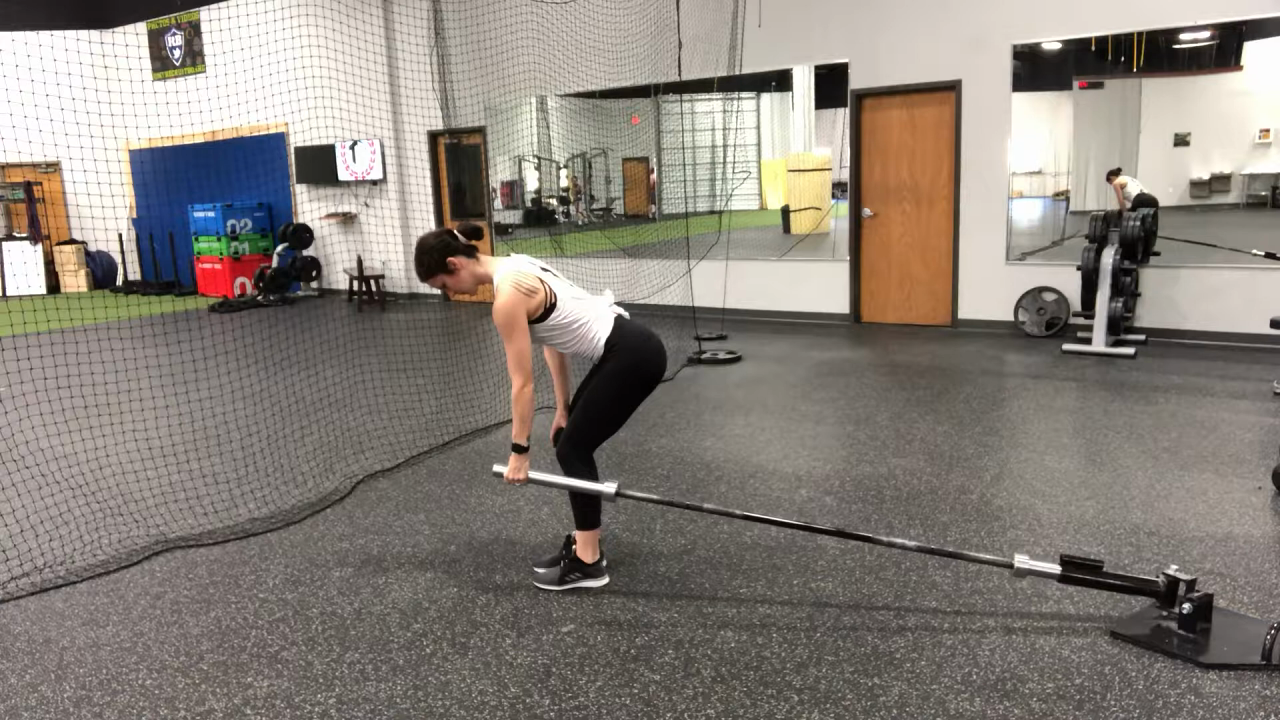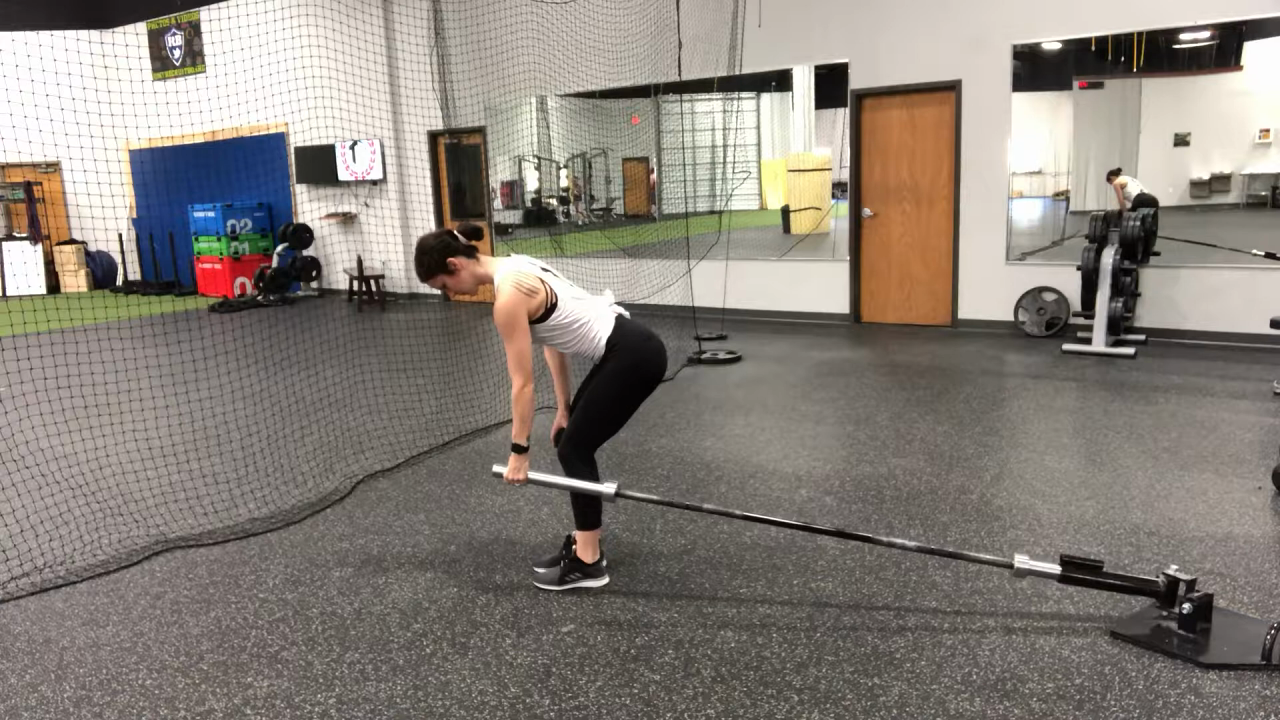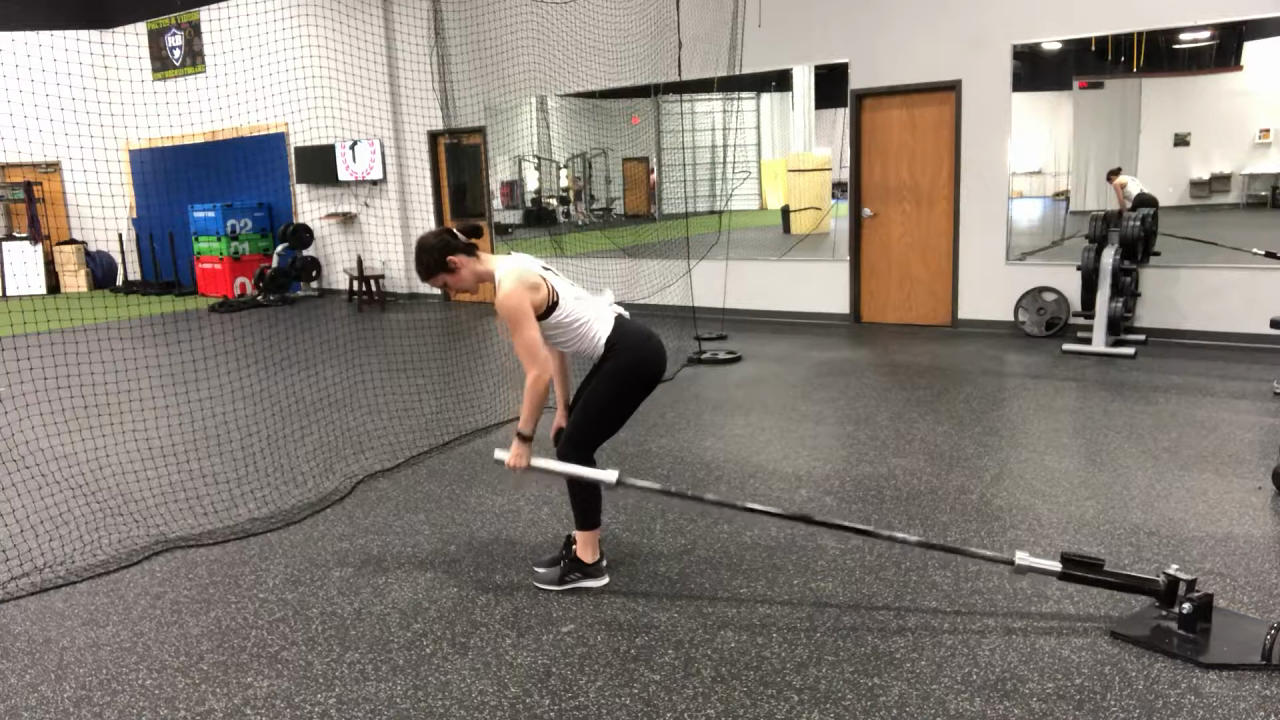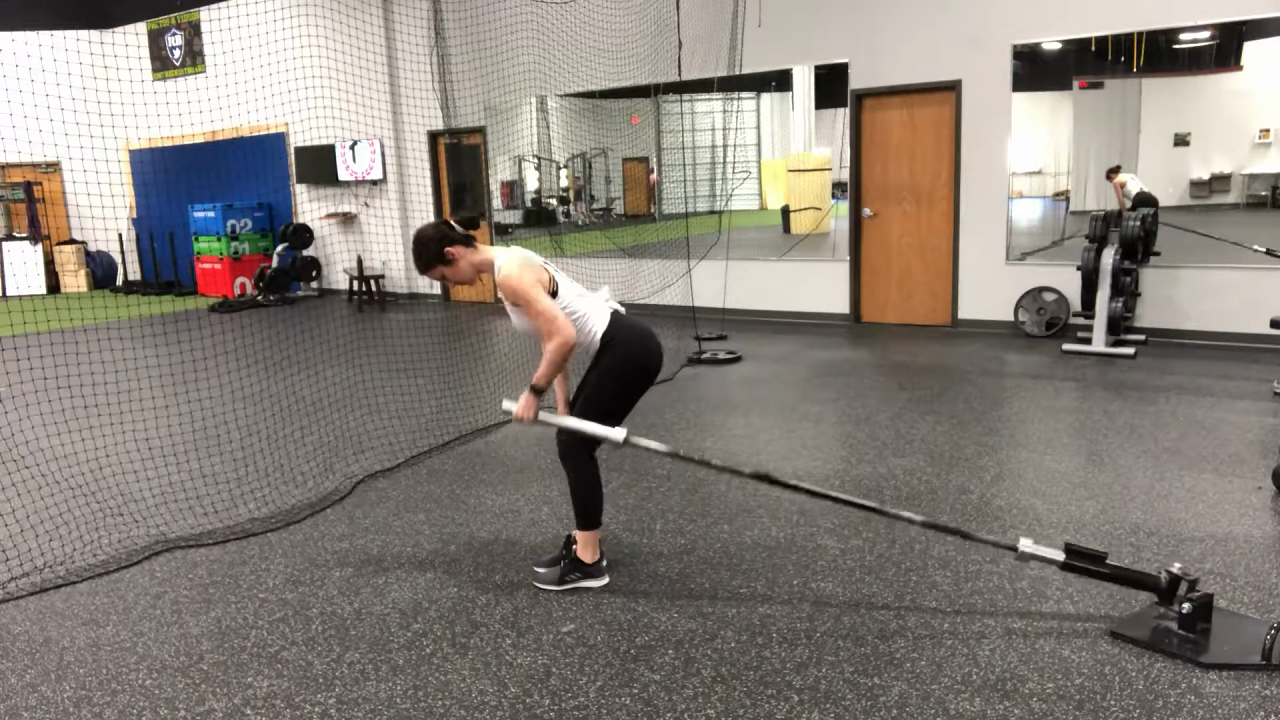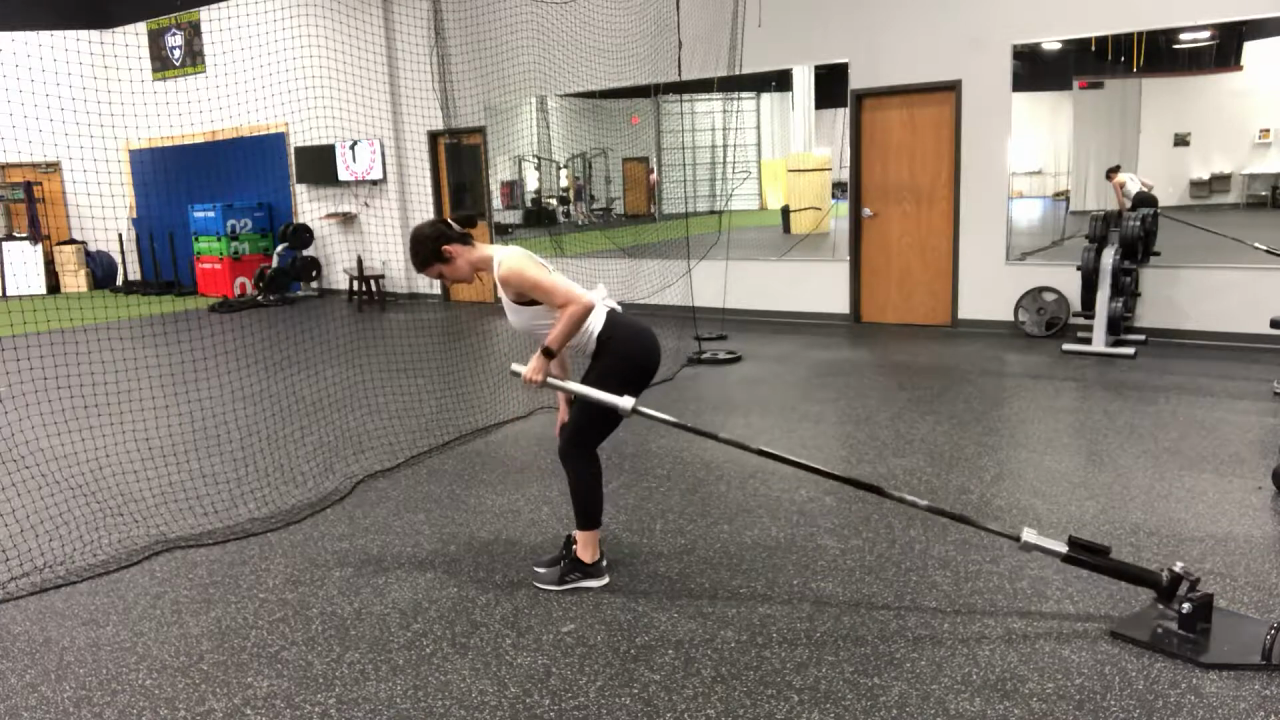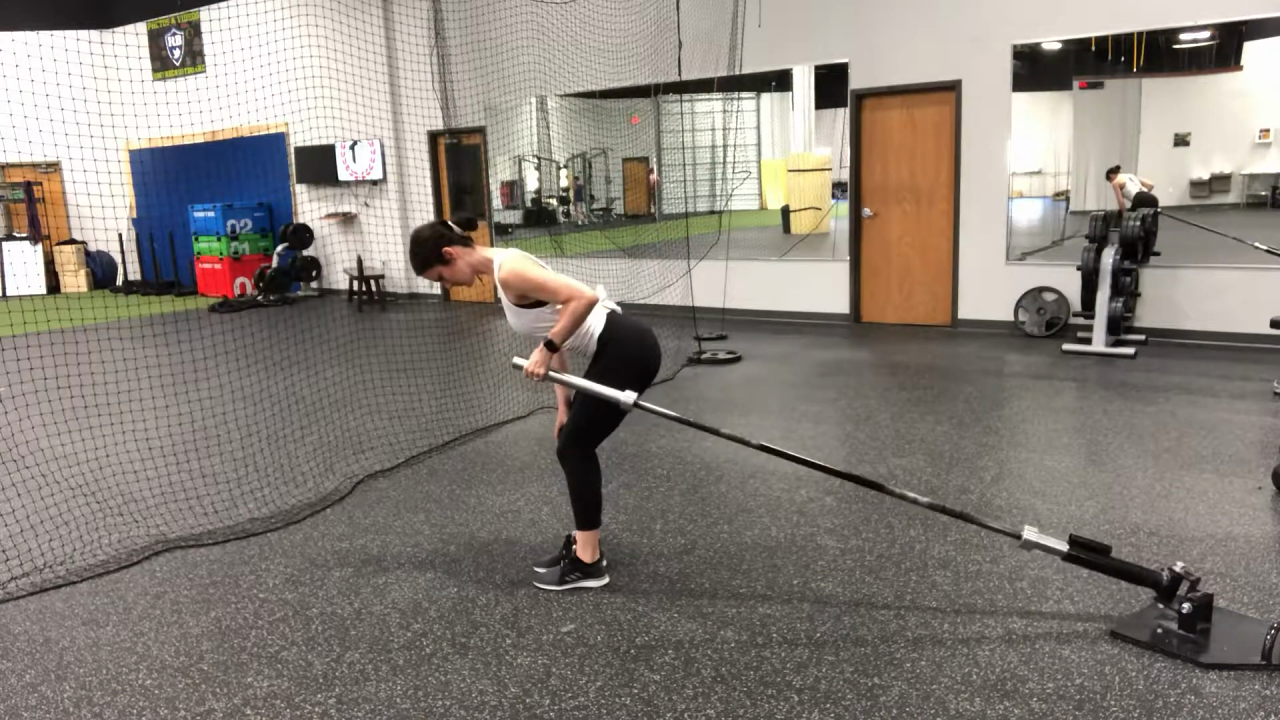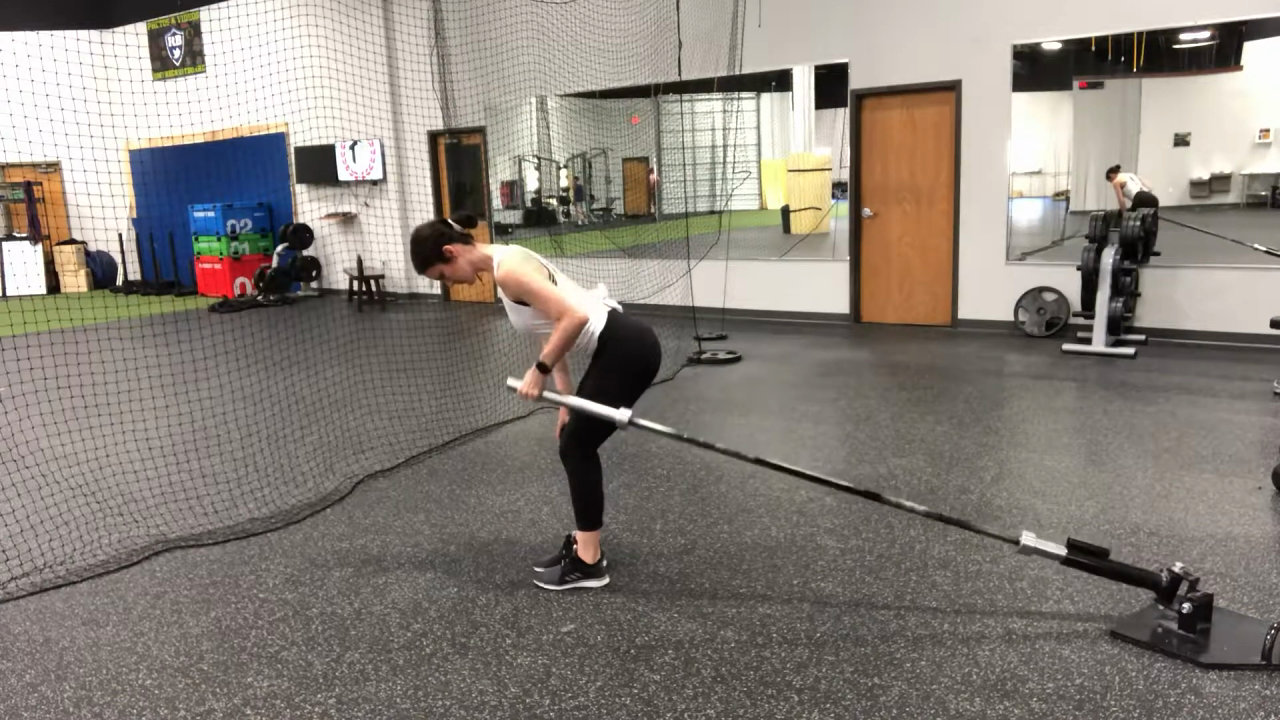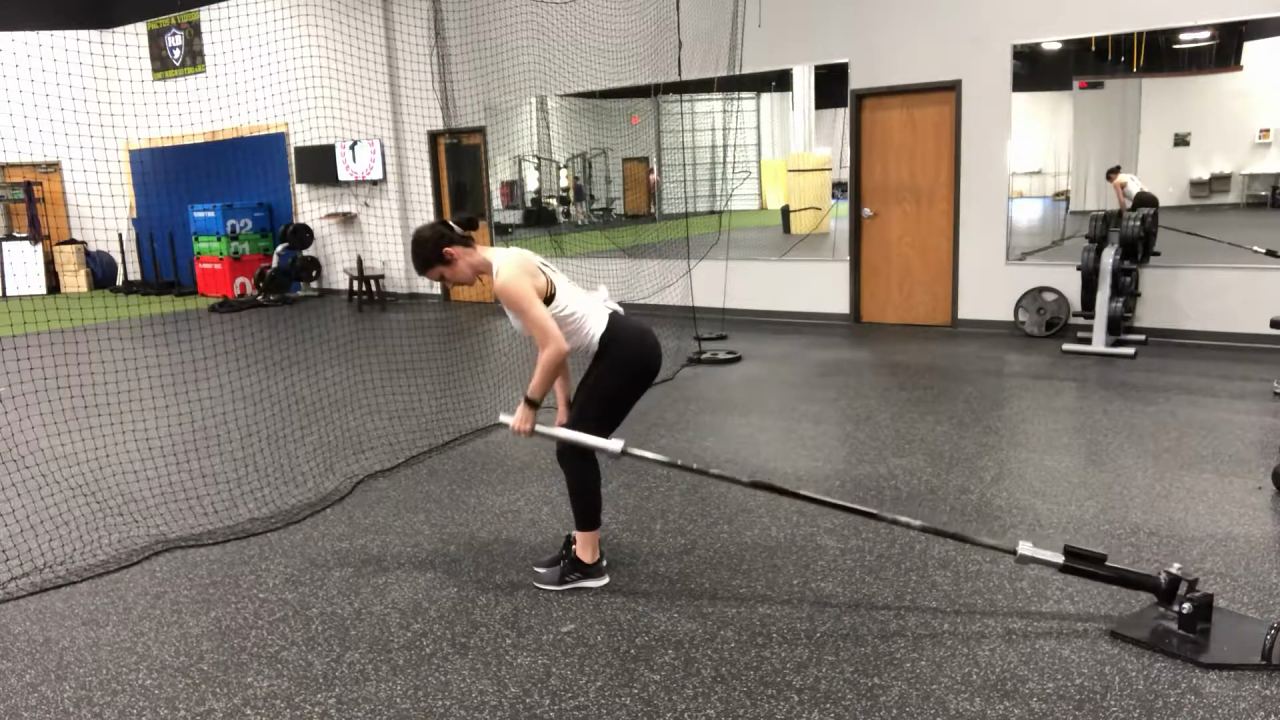
dt=0.2s
person 1, frame 1
left shoulder: (508, 295)
right shoulder: (515, 268)
left elbow: (523, 383)
left wrist: (519, 451)
right wrist: (563, 409)
left hip: (634, 356)
right hip: (623, 348)
left knee: (573, 449)
right knee: (568, 440)
left ankle: (588, 563)
right ankle: (583, 544)
person 1, frame 2
left shoulder: (509, 296)
right shoulder: (514, 268)
left elbow: (523, 383)
left wrist: (519, 451)
right wrist: (564, 409)
left hip: (634, 356)
right hip: (623, 349)
left knee: (574, 449)
right knee: (570, 441)
left ankle: (588, 562)
right ankle: (582, 543)
person 1, frame 3
left shoulder: (510, 291)
right shoulder: (514, 267)
left elbow: (538, 374)
right elbow: (553, 339)
left wrist: (523, 439)
right wrist: (563, 408)
left hip: (633, 356)
right hip: (622, 349)
left knee: (574, 449)
right knee: (569, 441)
left ankle: (588, 562)
right ankle: (583, 542)
person 1, frame 4
left shoulder: (510, 274)
right shoulder: (511, 262)
left elbow: (564, 338)
right elbow: (555, 334)
left wrist: (533, 393)
right wrist: (563, 404)
left hip: (629, 351)
right hip: (619, 346)
left knee: (576, 448)
right knee: (572, 442)
left ankle: (588, 563)
right ankle: (583, 542)
person 1, frame 5
left shoulder: (509, 268)
right shoulder: (506, 264)
left elbow: (581, 305)
right elbow: (555, 325)
left wrist: (543, 357)
right wrist: (565, 400)
left hip: (627, 349)
right hip: (617, 346)
left knee: (576, 447)
right knee: (573, 442)
left ankle: (588, 562)
right ankle: (583, 544)
person 1, frame 6
left shoulder: (510, 270)
right shoulder: (504, 269)
left elbow: (585, 297)
right elbow: (555, 325)
left wrist: (546, 350)
right wrist: (564, 404)
left hip: (627, 351)
right hip: (617, 348)
left knee: (574, 448)
right knee: (574, 444)
left ankle: (588, 562)
right ankle: (582, 544)
person 1, frame 7
left shoulder: (508, 270)
right shoulder: (507, 263)
left elbow: (574, 317)
right elbow: (554, 329)
left wrist: (538, 371)
right wrist: (566, 402)
left hip: (627, 350)
right hip: (618, 346)
left knee: (576, 448)
right knee: (575, 443)
left ankle: (589, 563)
right ankle: (583, 544)
person 1, frame 8
left shoulder: (507, 278)
right shoulder: (510, 264)
left elbow: (555, 349)
right elbow: (555, 342)
left wrist: (529, 405)
right wrist: (564, 405)
left hip: (628, 352)
right hip: (620, 346)
left knee: (574, 450)
right knee: (575, 444)
left ankle: (588, 563)
right ankle: (582, 544)
